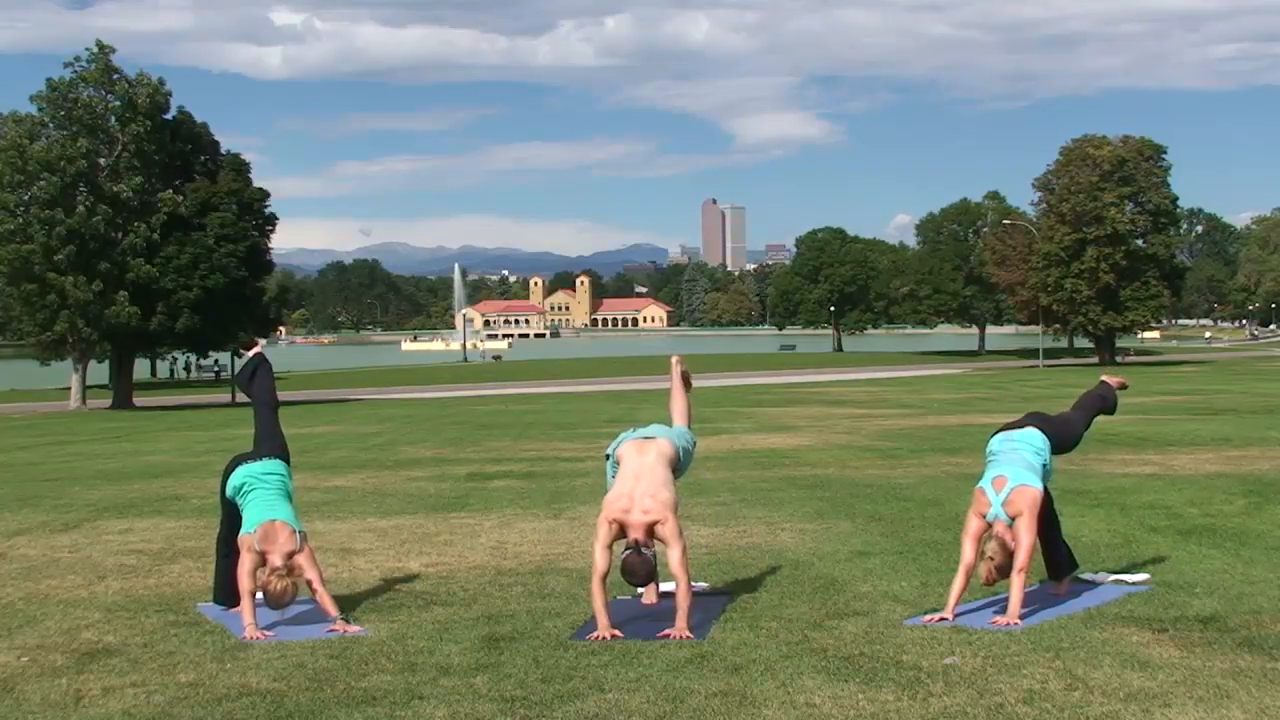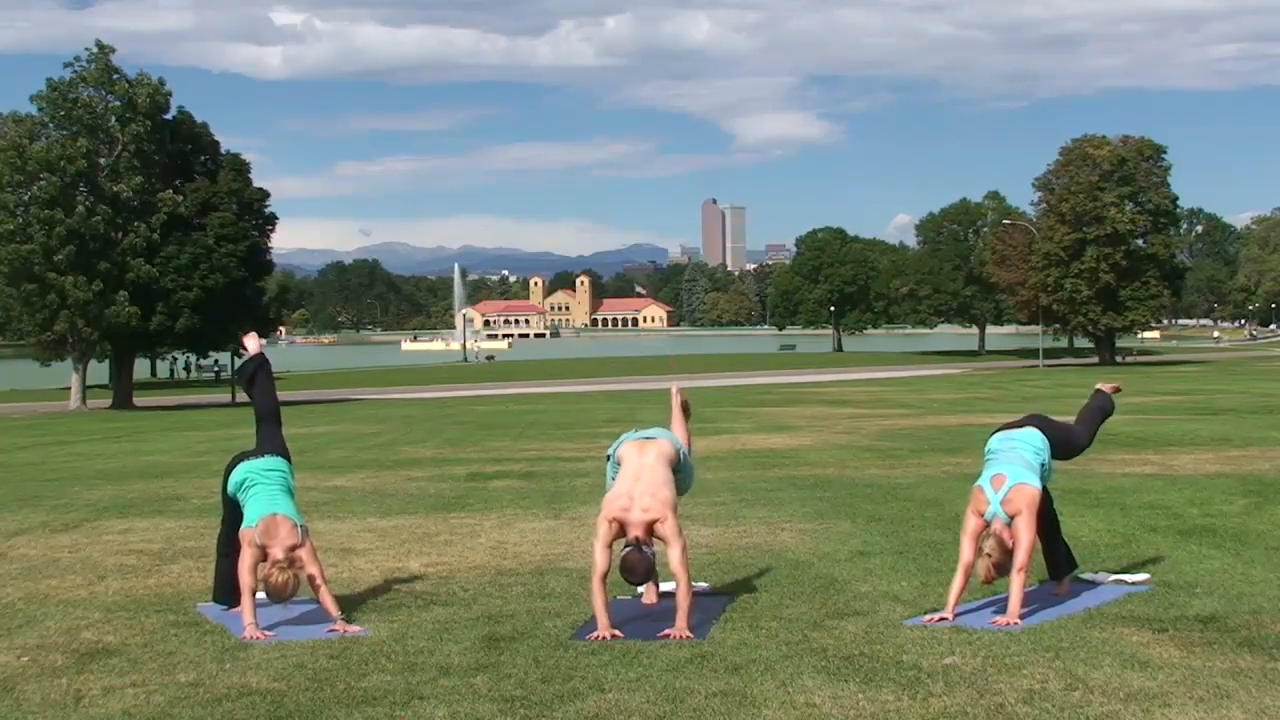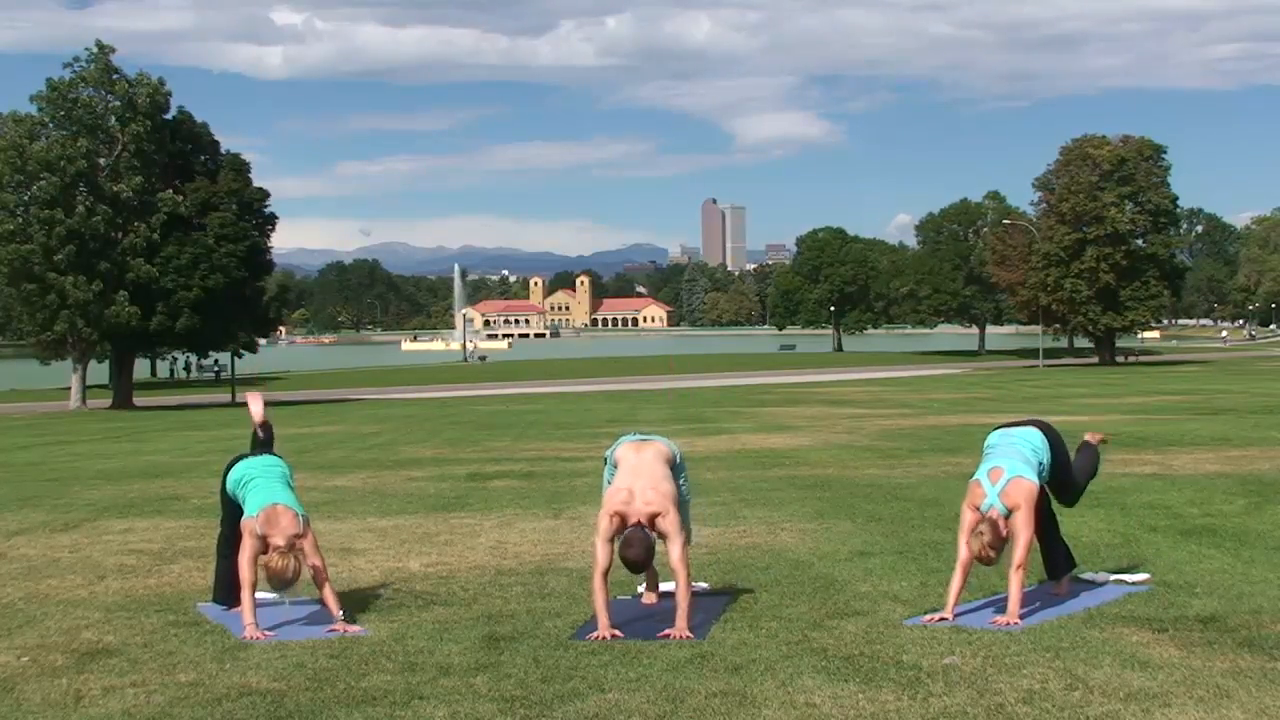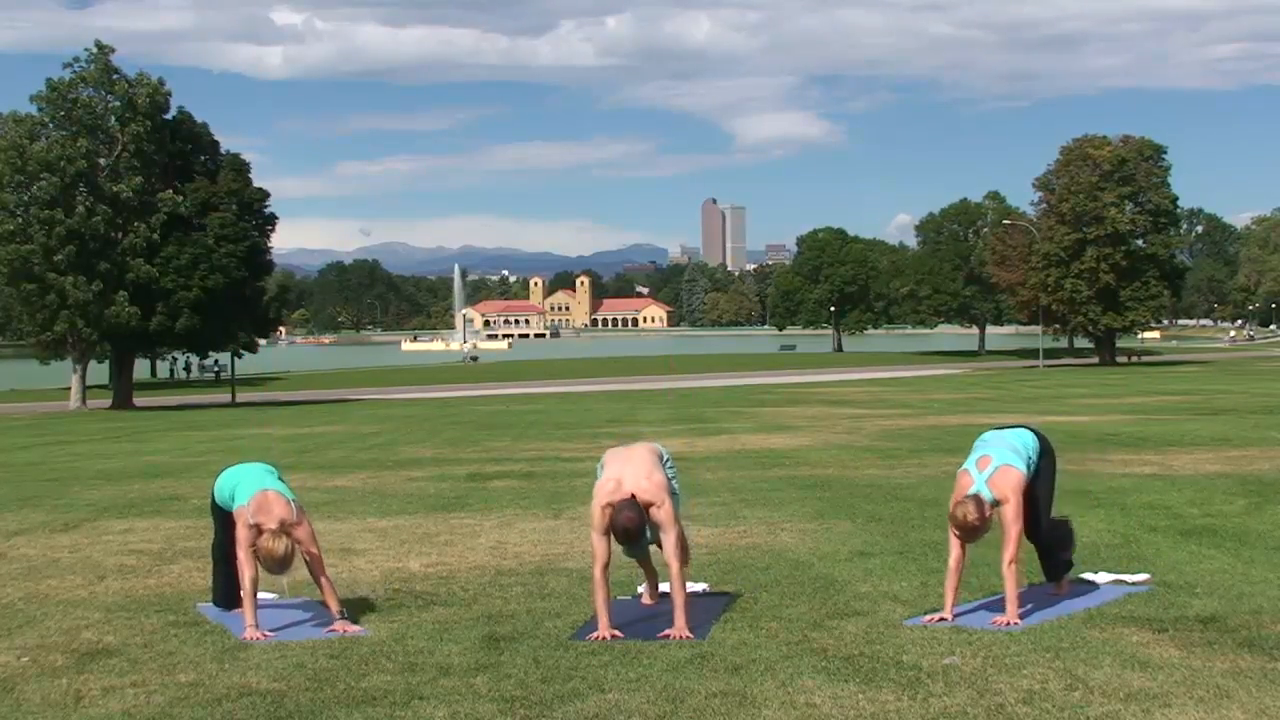
dt=0.5s
person 1, frame 1
left shoulder: (297, 544)
right shoulder: (250, 544)
left elbow: (318, 586)
right elbow: (246, 592)
left wrist: (339, 620)
right wrist: (250, 627)
left hip: (273, 467)
right hip: (240, 475)
left knee: (267, 412)
right knee: (229, 541)
left ankle: (256, 360)
right ankle: (225, 600)
person 1, frame 2
left shoulder: (299, 539)
right shoulder: (252, 540)
left elbow: (319, 582)
right elbow: (247, 588)
left wrist: (339, 618)
right wrist: (250, 626)
left hip: (276, 465)
right hip: (242, 473)
left knee: (269, 426)
right knee: (230, 540)
left ankle: (255, 357)
right ankle: (226, 600)
person 1, frame 3
left shoulder: (301, 531)
right shoulder: (254, 530)
left elbow: (322, 578)
right elbow: (247, 584)
left wrist: (339, 617)
right wrist: (250, 625)
left hip: (275, 466)
right hip: (239, 472)
right knee: (232, 541)
left ankle: (260, 424)
right ankle: (227, 600)
person 1, frame 4
left shoulder: (297, 520)
right shoulder: (246, 518)
left elbow: (319, 570)
right elbow: (247, 574)
right wrist: (251, 626)
right hip: (227, 484)
left knee: (281, 559)
right knee: (227, 550)
right ankle: (227, 600)
person 2, frame 1
left shoulder: (664, 519)
right shoulder: (610, 519)
left elbow: (682, 578)
right elbow: (598, 577)
left wrist: (682, 625)
right wrist: (603, 625)
left hip: (667, 444)
right hip: (624, 447)
left knee: (682, 430)
left ankle: (676, 370)
right ankle: (651, 584)
person 2, frame 2
left shoulder: (664, 518)
right shoulder: (609, 519)
left elbow: (682, 577)
right elbow: (598, 577)
left wrist: (681, 625)
right wrist: (603, 625)
left hip: (667, 444)
right hip: (625, 447)
left ankle: (676, 400)
right ankle: (651, 581)
person 2, frame 3
left shoulder: (665, 513)
right shoulder: (610, 514)
left elbow: (681, 573)
right elbow: (600, 574)
left wrist: (681, 625)
right wrist: (603, 625)
left hip: (666, 451)
left knee: (680, 539)
right ankle: (651, 578)
person 2, frame 4
left shoulder: (659, 500)
right shoulder: (602, 504)
left elbow: (675, 565)
right elbow: (600, 568)
left wrist: (680, 623)
right wrist: (603, 625)
left knee: (668, 539)
right knee: (633, 546)
left ankle: (680, 542)
right ankle: (650, 577)
person 3, frame 1
left shoulder: (1023, 507)
right shoulder: (979, 510)
left elbow: (1020, 569)
right elbow: (965, 566)
left wrist: (1012, 614)
right wrist: (948, 610)
left hip: (1040, 436)
right hip: (1003, 441)
left knee: (1079, 417)
right knee: (1043, 517)
left ankle: (1107, 386)
right ankle: (1062, 573)
person 3, frame 2
left shoulder: (1022, 506)
right shoulder: (977, 510)
left elbow: (1020, 568)
right elbow: (964, 564)
left wrist: (1013, 614)
right wrist: (948, 609)
left hip: (1039, 437)
right hip: (1002, 440)
left knee: (1081, 436)
right knee: (1044, 518)
left ankle: (1102, 394)
right ankle: (1062, 574)
person 3, frame 3
left shoulder: (1019, 499)
right shoulder: (973, 502)
left elbow: (1018, 565)
right elbow: (962, 561)
left wrist: (1012, 613)
right wrist: (948, 610)
left hip: (1040, 439)
left knee: (1069, 495)
right knee: (1041, 518)
left ankle: (1089, 445)
right ankle: (1061, 573)
person 3, frame 4
left shoulder: (1006, 491)
right shoulder: (960, 496)
left elbow: (1009, 559)
right elbow: (955, 558)
left wrist: (1012, 612)
right wrist: (947, 609)
left hip: (1034, 446)
left knee: (1039, 527)
right knee: (1032, 530)
left ankle: (1063, 533)
right ankle: (1059, 573)
